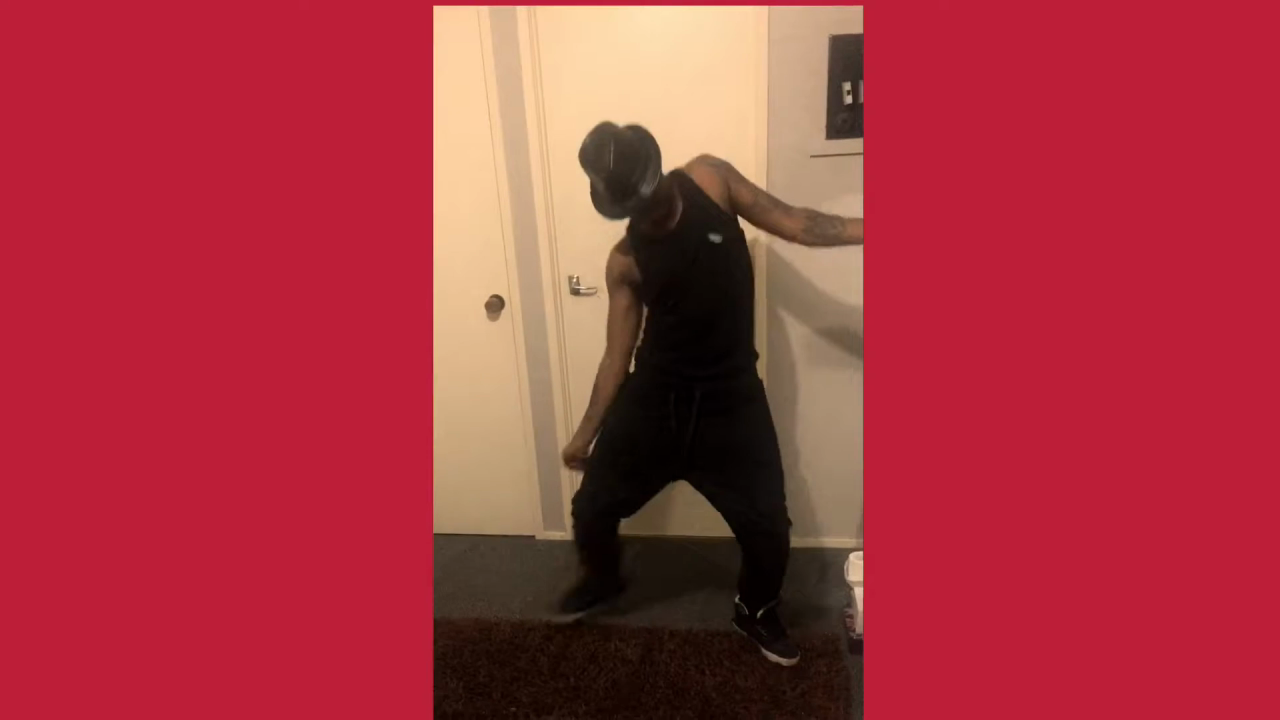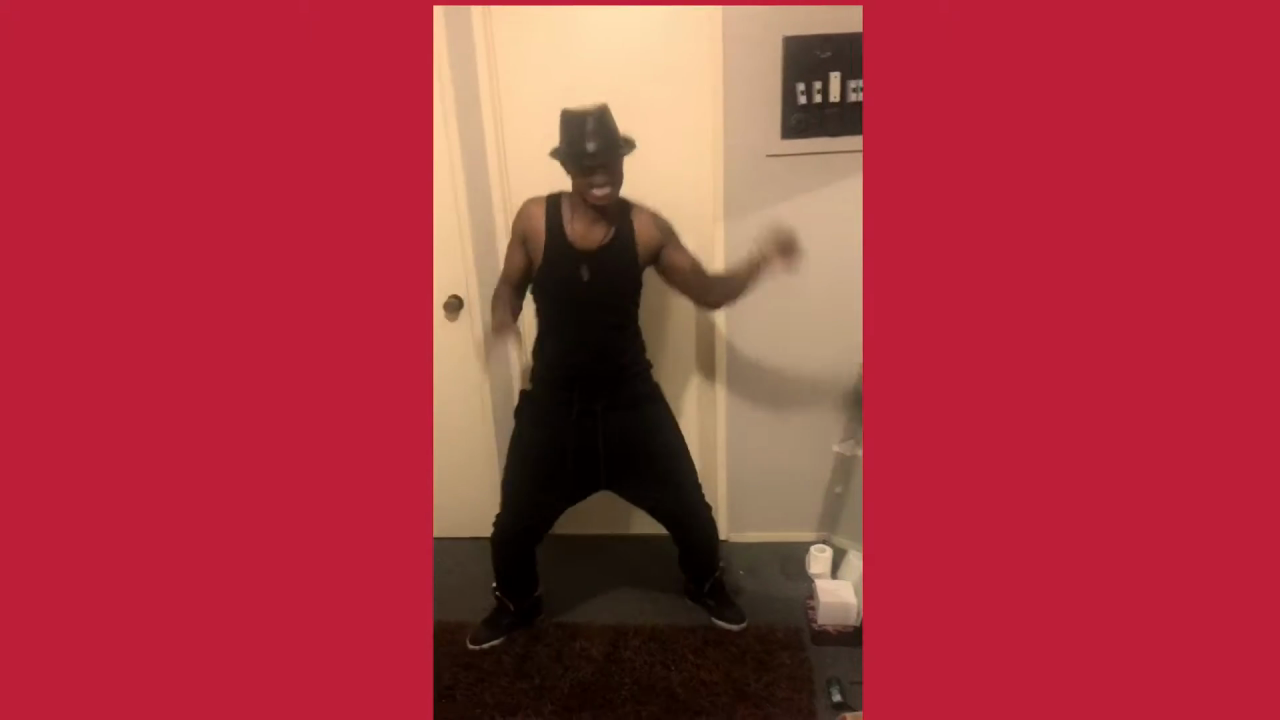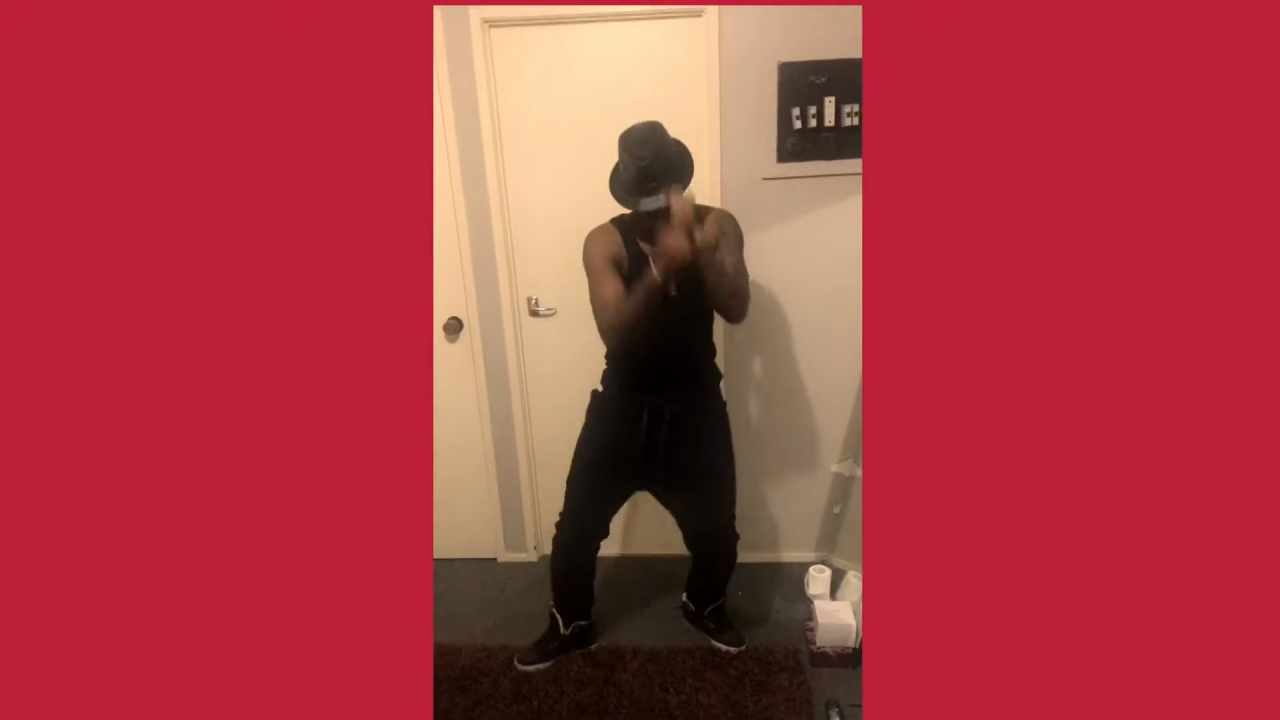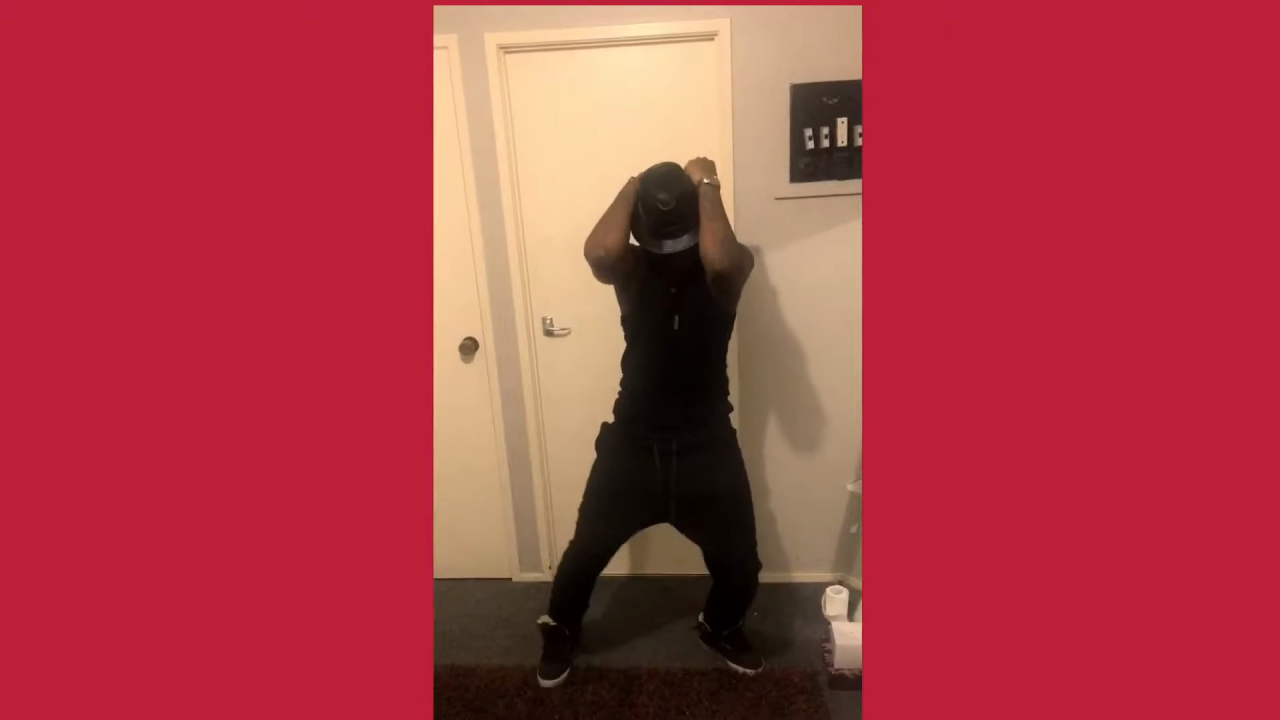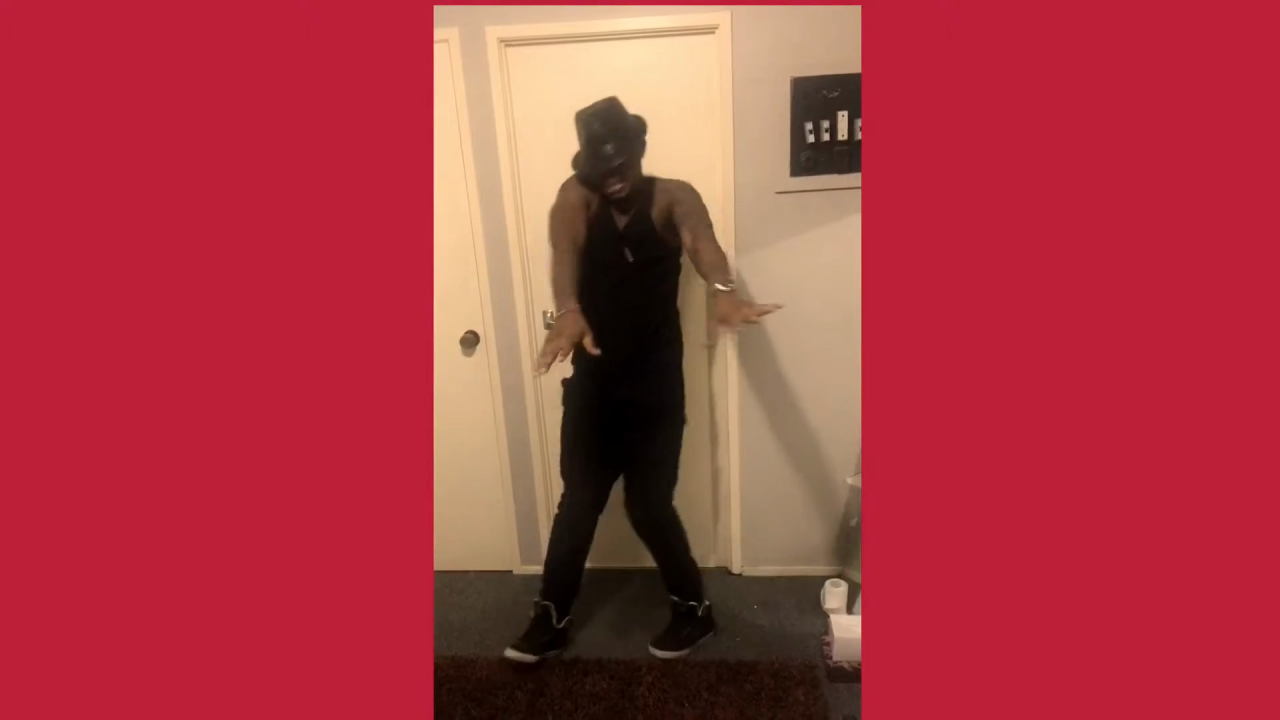
dt=1s
person 1, frame 1
left shoulder: (707, 177)
right shoulder: (625, 261)
left elbow: (789, 222)
right elbow: (618, 355)
left wrist: (871, 233)
right wrist: (584, 438)
left hip: (732, 400)
right hip: (654, 399)
left knee: (766, 527)
right knee: (592, 507)
left ankle: (756, 612)
right ankle: (602, 578)
person 1, frame 2
left shoulder: (646, 228)
right shoulder: (536, 218)
left elbow: (706, 291)
right elbow: (511, 286)
left wrist: (759, 262)
right wrist: (502, 311)
left hip: (631, 402)
right hip: (552, 406)
left knee: (690, 514)
right knee: (517, 528)
left ankle: (706, 585)
right ankle: (514, 602)
person 1, frame 3
left shoulder: (716, 225)
right shoulder: (606, 241)
left elbow: (736, 309)
right elbow: (612, 332)
left wrist: (704, 248)
right wrist: (659, 267)
left hip: (695, 410)
right hip: (623, 409)
left knee: (716, 533)
right knee: (579, 524)
left ankle: (703, 604)
right ankle: (571, 624)
person 1, frame 4
left shoulder: (731, 268)
right shoulder: (630, 269)
left elbow: (721, 258)
right elbow: (597, 251)
left wrist: (707, 184)
right wrist: (631, 189)
left hip: (707, 443)
right hip: (633, 440)
left knee: (740, 565)
right knee: (587, 549)
left ankle: (720, 627)
right ankle: (560, 628)
person 1, frame 5
left shoulder: (671, 197)
right shoulder: (578, 193)
left elbow: (697, 238)
right elbow: (565, 243)
left wrist: (724, 289)
right wrist: (567, 309)
left hip: (654, 385)
right hip: (592, 382)
left knee: (649, 507)
right knee: (578, 505)
left ankle: (692, 608)
right ankle: (550, 622)
